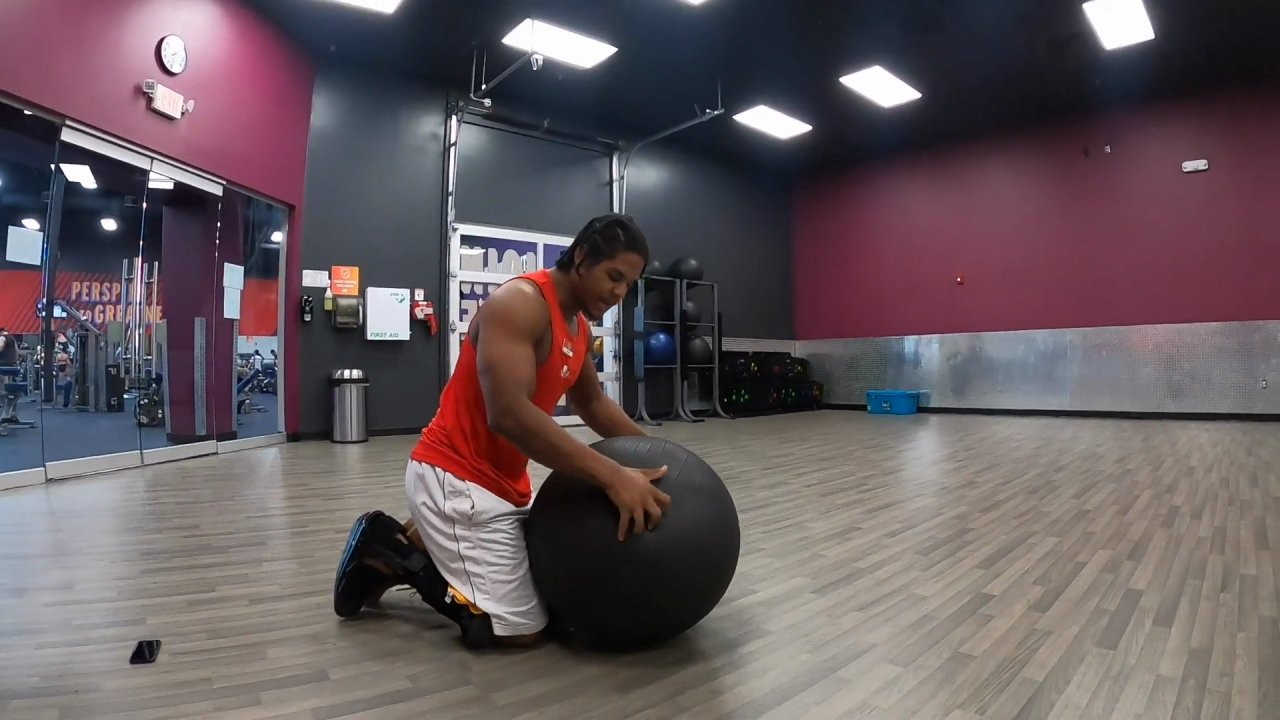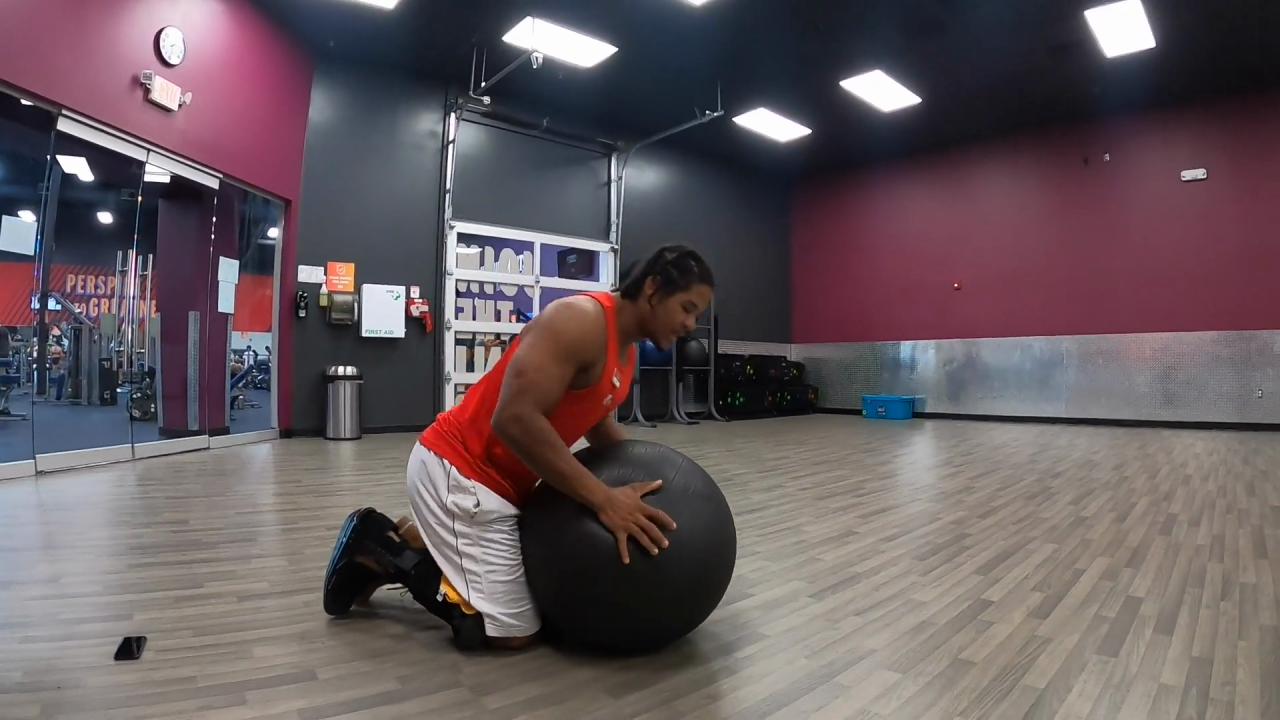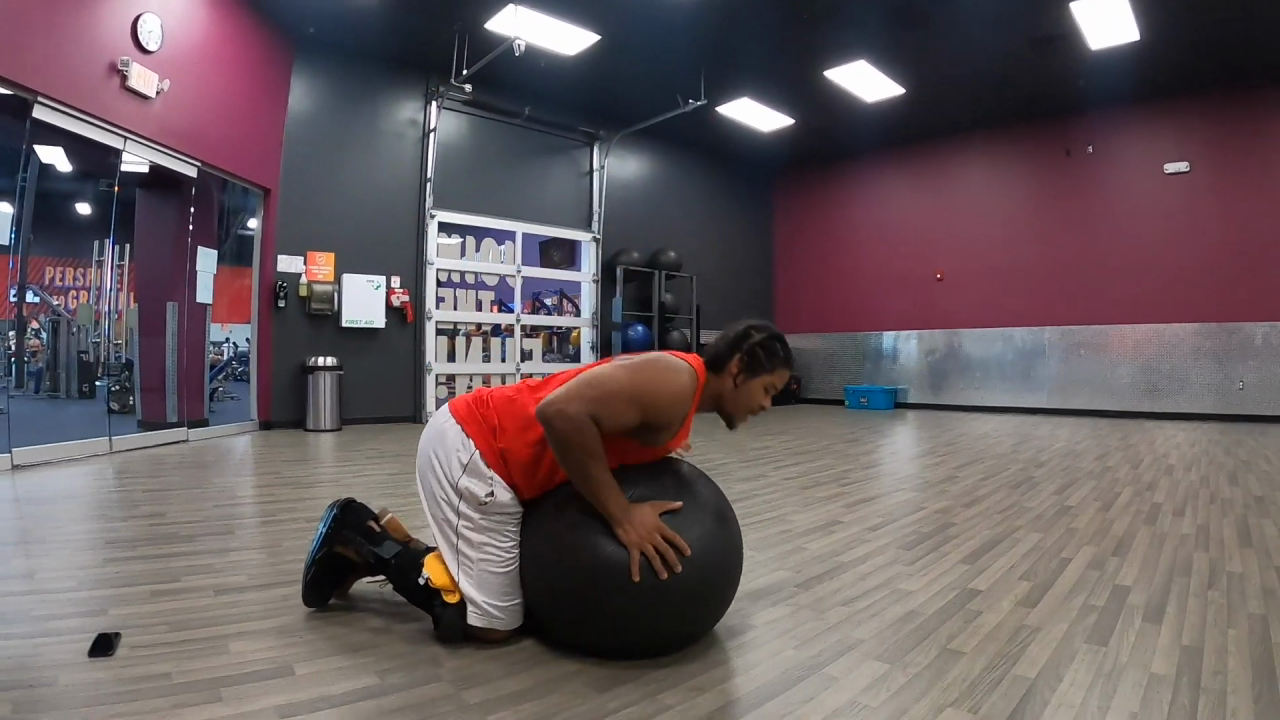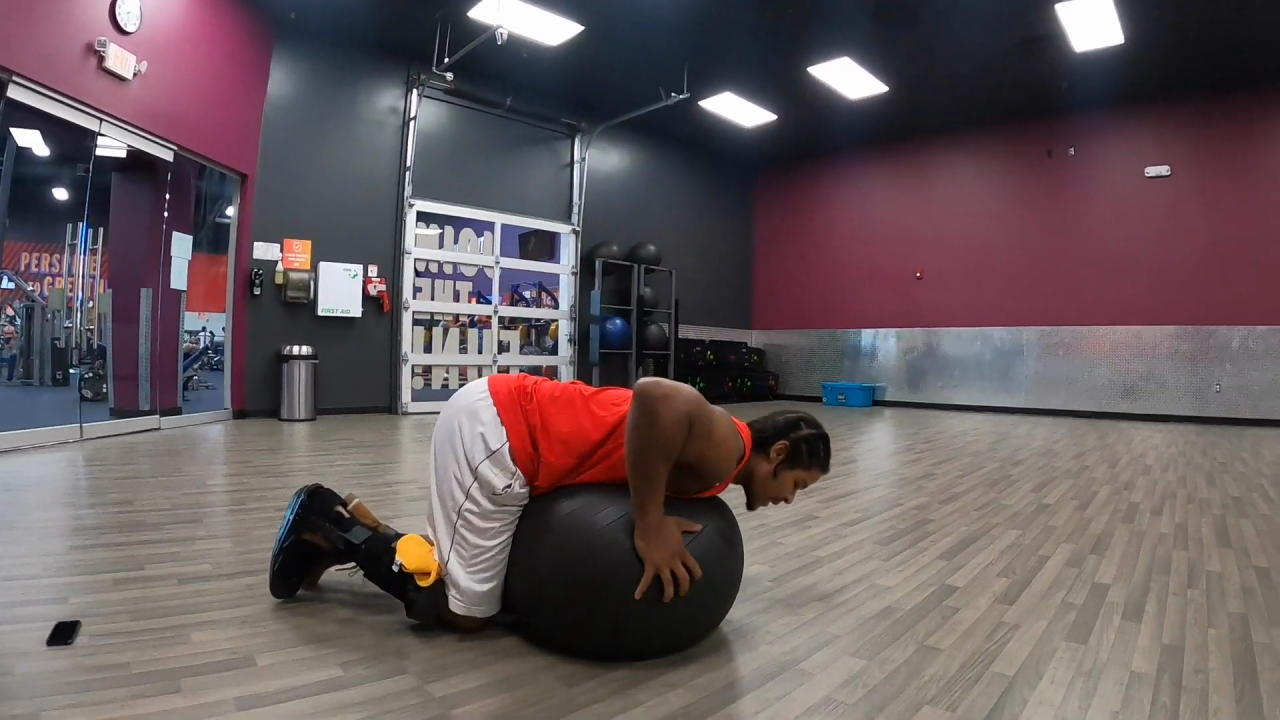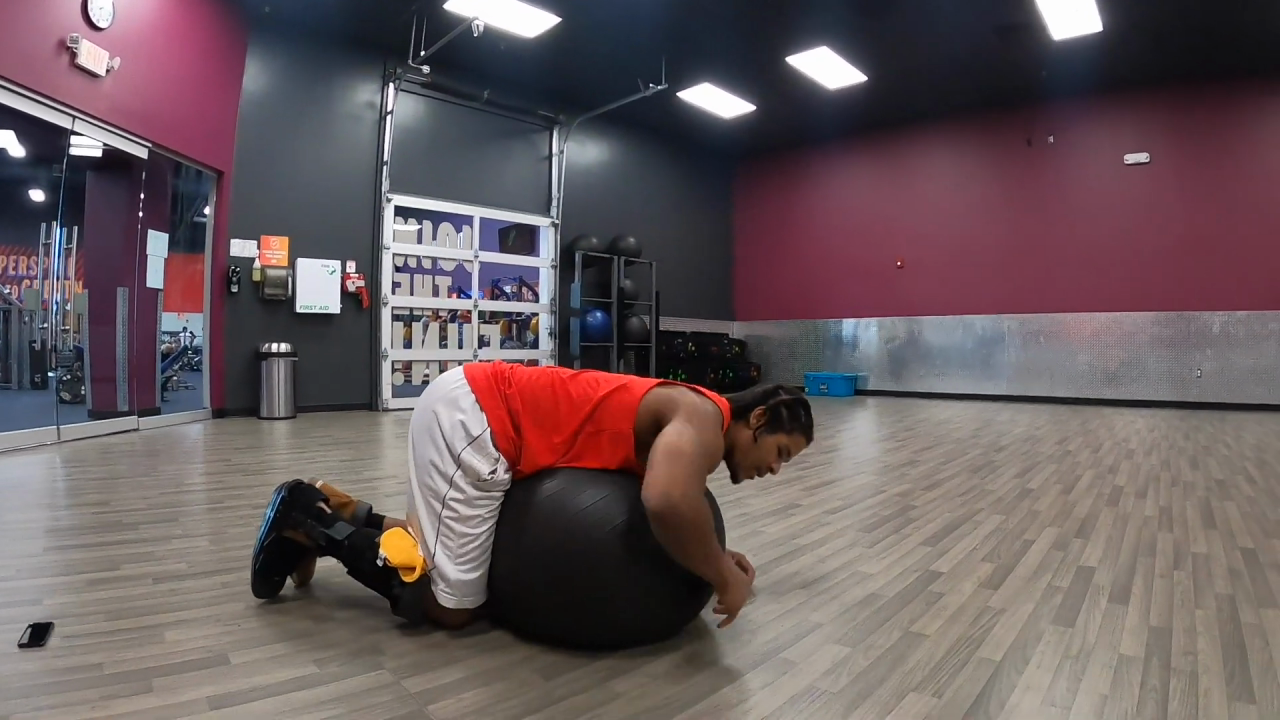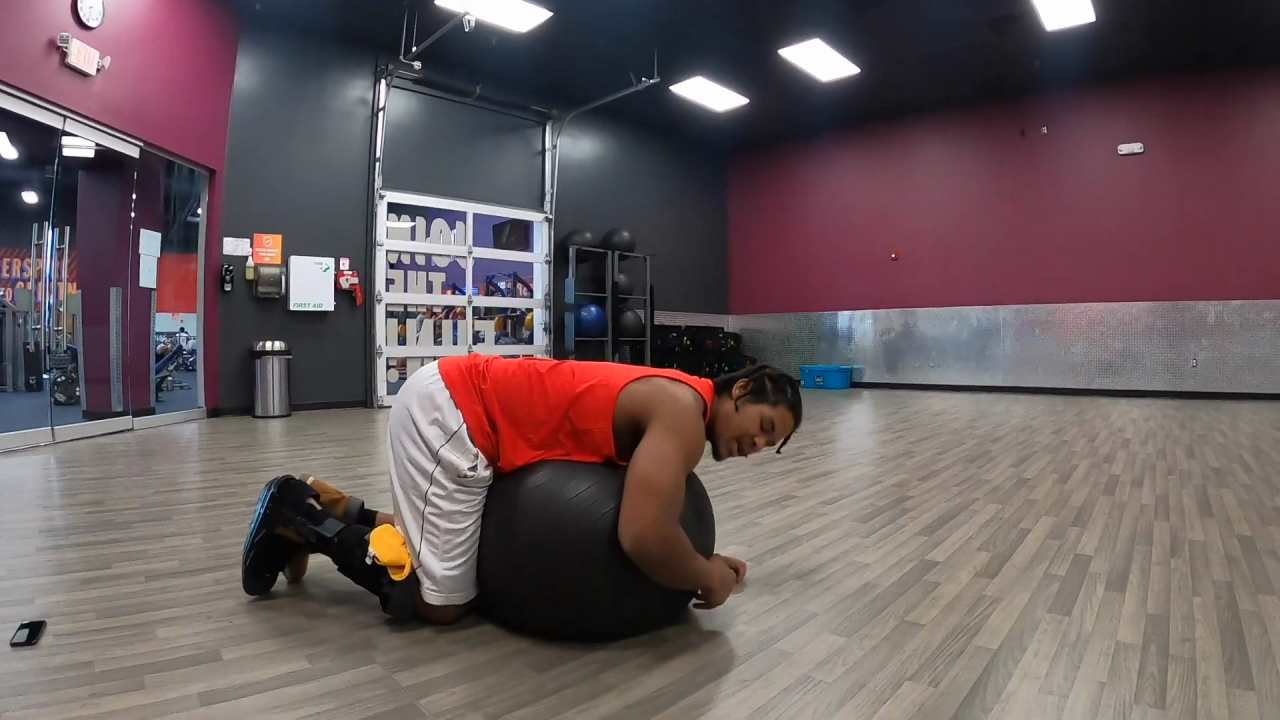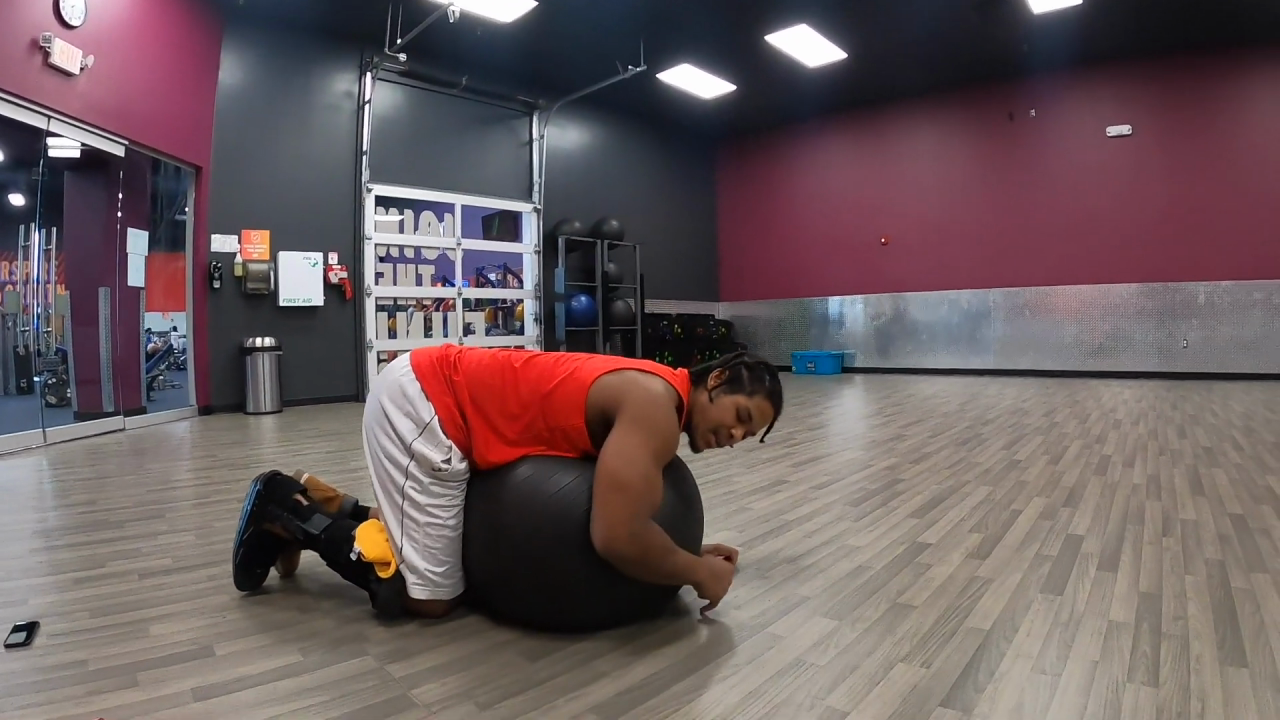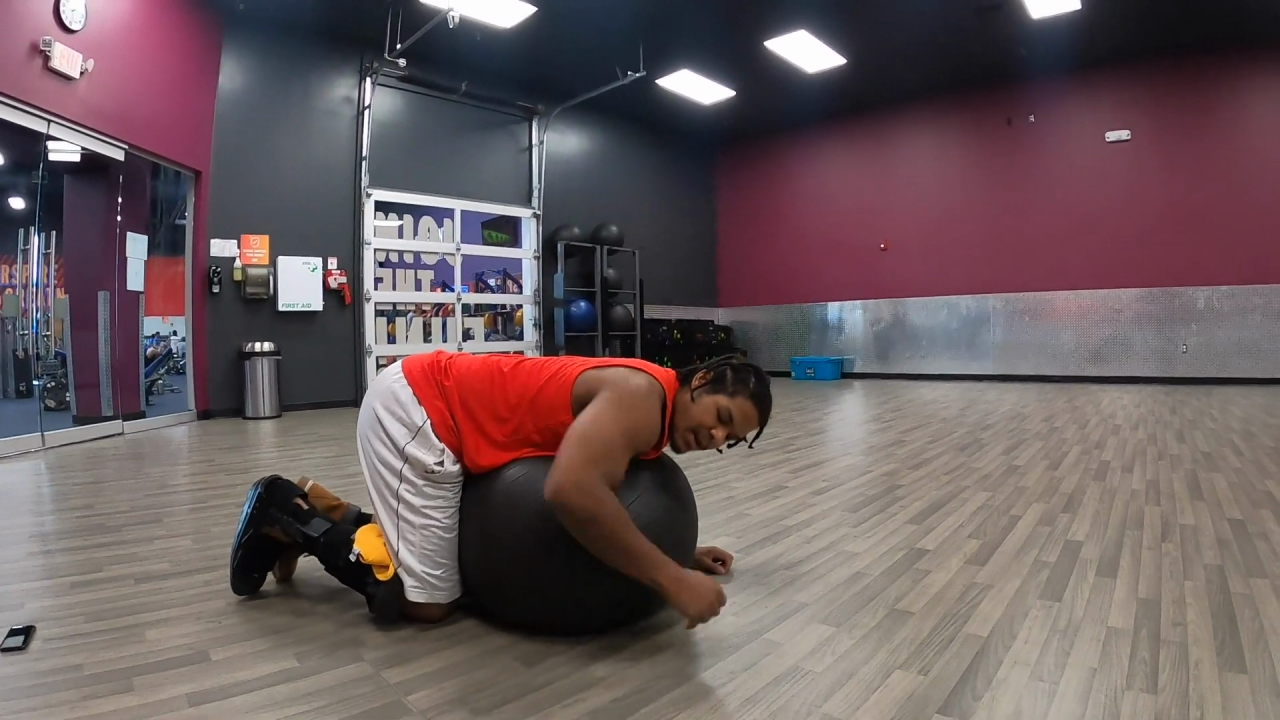
dt=0.3s
person 1, frame 1
left shoulder: (580, 326)
right shoulder: (520, 302)
left elbow: (593, 404)
right elbow: (508, 414)
right wrist: (612, 476)
left hip: (502, 481)
right hip: (456, 477)
right knee: (520, 628)
left ankle: (422, 545)
right ankle: (392, 555)
person 1, frame 2
left shoulder: (625, 349)
right shoulder: (581, 319)
left elbow: (598, 427)
right elbow: (515, 420)
left wrist: (653, 480)
right wrist: (603, 499)
left hip: (500, 478)
right hip: (459, 471)
right knee: (512, 630)
left ankle: (414, 543)
right ankle: (384, 552)
person 1, frame 3
left shoulder: (686, 390)
right shoulder: (676, 383)
right elbow: (560, 412)
right wrist: (621, 515)
left hip: (477, 441)
right hip: (469, 447)
right knee: (493, 623)
left ankle: (388, 538)
right ankle: (361, 541)
person 1, frame 4
left shoulder: (704, 448)
right shoulder: (724, 444)
right elbow: (657, 397)
right wrist: (650, 527)
left hip: (494, 415)
right hip: (493, 428)
right knee: (465, 609)
left ankle: (356, 526)
right ankle: (333, 528)
person 1, frame 5
left shoulder: (684, 417)
right shoulder: (703, 420)
right elbow: (667, 502)
left wrist: (711, 558)
right wrist: (724, 576)
left hip: (471, 405)
right hip: (470, 416)
right knee: (449, 604)
left ankle: (338, 511)
right ankle: (310, 519)
person 1, frame 6
left shoulder: (664, 405)
right shoulder: (683, 412)
left elbow: (639, 516)
right elbow: (643, 539)
left wrist: (698, 561)
right wrist: (707, 577)
left hip: (453, 398)
right hip: (449, 411)
left knee: (452, 547)
right knee: (439, 601)
left ankle: (330, 507)
right ankle: (300, 517)
person 1, frame 7
left shoulder: (651, 401)
right shoulder: (655, 405)
left elbow: (622, 510)
right elbow: (617, 537)
left wrist: (688, 552)
right wrist: (699, 574)
left hip: (429, 393)
right hip: (421, 402)
left knee: (460, 551)
right knee: (429, 596)
left ankle: (325, 505)
right ankle: (286, 510)
person 1, frame 8
left shoulder: (646, 411)
right shoulder: (640, 398)
left elbow: (614, 503)
right elbow: (570, 494)
left wrist: (679, 555)
right wrist: (672, 580)
left hip: (427, 402)
right hip: (413, 407)
left knee: (464, 559)
right knee: (427, 600)
left ankle: (325, 510)
right ankle: (287, 515)
